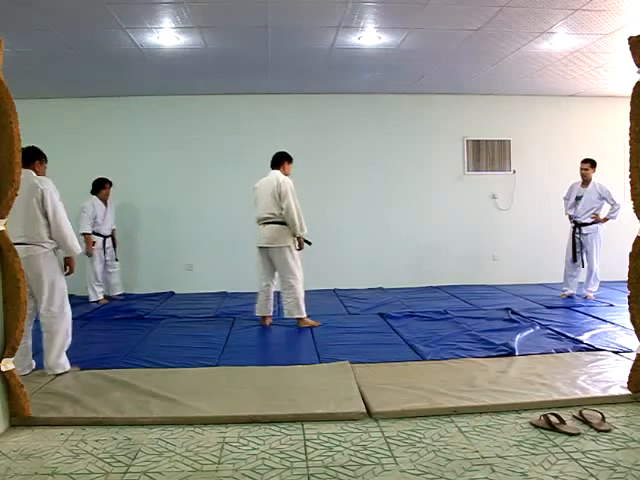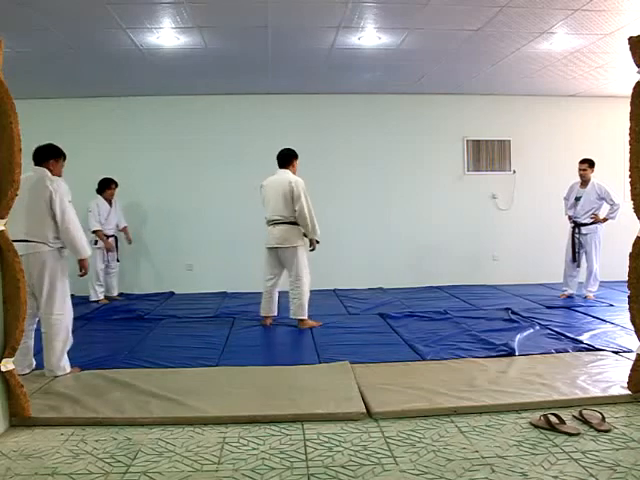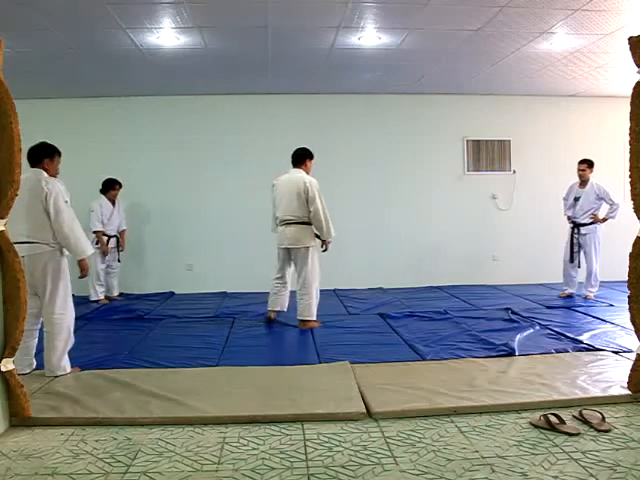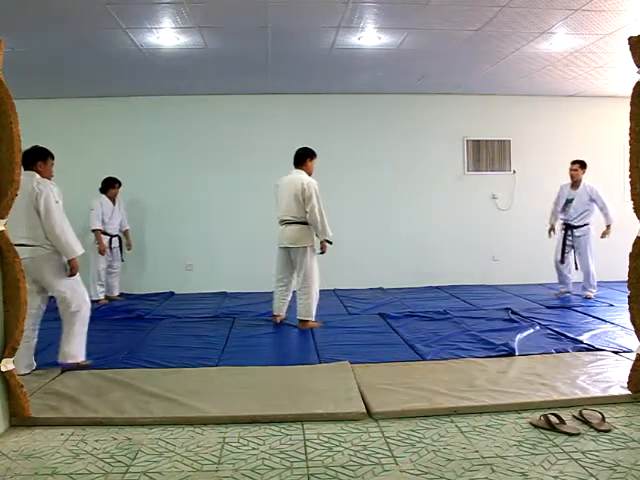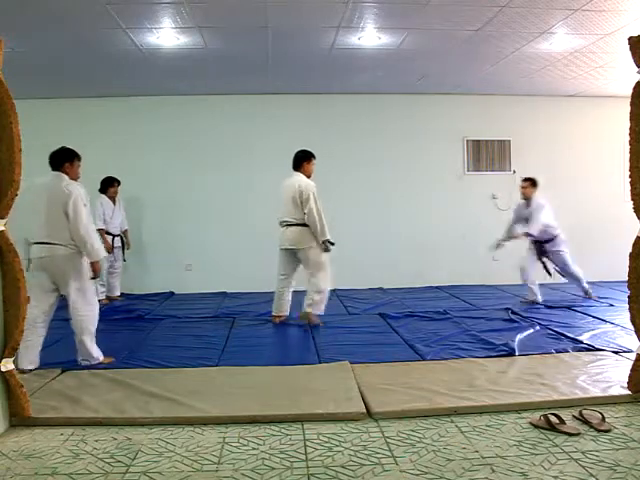
dt=0.4s
person 1, frame 1
right shoulder: (42, 184)
left elbow: (4, 223)
right elbow: (58, 221)
right wrist: (70, 253)
right hip: (39, 255)
right knee: (56, 310)
left ankle: (20, 364)
right ankle: (56, 363)
person 1, frame 2
left shoulder: (18, 184)
right shoulder: (54, 185)
left elbow: (8, 220)
right elbow: (68, 223)
left wrist: (14, 248)
right wrist: (82, 255)
left hip: (17, 253)
right hip: (44, 254)
left knee: (23, 312)
right knee: (56, 312)
left ankle: (21, 364)
right ankle: (57, 366)
person 1, frame 3
left shoulder: (16, 186)
right shoulder: (51, 186)
left elbow: (9, 223)
right elbow: (65, 224)
right wrist: (81, 256)
left hip: (20, 255)
right hip: (46, 254)
left knee: (27, 312)
right knee: (58, 312)
left ankle: (21, 364)
right ankle: (57, 366)
person 1, frame 4
right shoulder: (44, 188)
left elbow: (9, 226)
right elbow: (57, 225)
right wrist: (72, 255)
left hip: (19, 257)
right hip: (45, 255)
left knee: (26, 313)
right knee: (77, 302)
left ankle: (22, 363)
right ankle: (72, 355)
person 1, frame 5
left shoulder: (39, 189)
right shoulder: (72, 189)
left elbow: (31, 226)
right elbow: (83, 227)
left wrist: (31, 256)
right wrist: (94, 258)
left hip: (40, 254)
right hip: (67, 255)
left knee: (37, 309)
right knee: (84, 305)
left ankle: (26, 361)
right ankle: (91, 356)
person 2, frame 1
left shoulder: (259, 184)
right shoulder: (283, 181)
right elbow: (291, 210)
right wrist: (299, 234)
left hip: (263, 234)
right hip: (280, 234)
left knee: (266, 278)
right knee: (292, 276)
left ankle: (265, 316)
right ankle: (301, 317)
person 2, frame 2
left shoulder: (266, 183)
right shoulder: (295, 181)
right elbow: (304, 211)
right wrist: (312, 235)
left hip: (272, 233)
right hip: (291, 234)
left knee: (271, 277)
right knee: (299, 278)
left ankle: (267, 316)
right ankle: (302, 318)
person 2, frame 3
left shoulder: (278, 181)
right shoulder: (309, 182)
left elbow: (275, 210)
right elbow: (318, 212)
right wrist: (325, 236)
left hip: (283, 233)
right hip: (302, 234)
left knee: (281, 274)
right knee: (307, 278)
left ankle: (273, 311)
right ankle: (305, 319)
person 2, frame 4
left shoulder: (282, 182)
right shoulder: (308, 182)
right elbow: (315, 212)
right wrist: (323, 237)
left hip: (284, 233)
right hip: (301, 234)
left knee: (283, 277)
right knee: (307, 278)
left ankle: (278, 313)
right ankle: (305, 319)
person 2, frame 5
left shoulder: (285, 185)
right shoulder: (306, 185)
right elbow: (314, 214)
right wrist: (323, 238)
left hip: (286, 234)
right hip: (303, 235)
left knee: (284, 276)
right knee: (320, 272)
left ankle: (278, 313)
right ankle: (310, 311)
person 3, frame 1
left shoulder: (600, 188)
right shoulder: (574, 186)
left elbow: (616, 204)
right elbow: (567, 199)
left wrist: (605, 219)
right wrist: (569, 214)
left hip: (592, 230)
right hip: (576, 229)
left knee: (592, 262)
right knee: (571, 260)
left ankle: (590, 291)
right ankle: (569, 290)
person 3, frame 2
left shoulder: (599, 188)
right shoulder: (574, 187)
left elbow: (615, 204)
right elbow: (567, 200)
left wrist: (604, 219)
right wrist: (569, 214)
left hip: (591, 230)
right hip: (575, 229)
left knee: (592, 262)
right knee: (570, 260)
left ankle: (590, 291)
right ankle: (569, 290)
person 3, frame 3
left shoulder: (598, 188)
right shoulder: (573, 187)
left elbow: (615, 203)
right elbow: (566, 200)
left wrist: (604, 219)
right wrist: (568, 214)
left hip: (590, 230)
right hip: (575, 229)
left knee: (592, 262)
right knee: (569, 260)
left ankle: (590, 291)
right ankle: (569, 289)
person 3, frame 4
left shoulder: (590, 190)
right shoulder: (564, 188)
left elbow: (604, 207)
right elbow: (556, 206)
left wrist: (608, 227)
right wrist: (552, 223)
left hip: (582, 231)
right hip: (566, 230)
left knee: (586, 263)
right knee: (560, 260)
left ankle: (589, 291)
right ankle: (565, 288)
person 3, frame 5
left shoulder: (541, 205)
right shoulder: (520, 208)
left elbow: (538, 222)
right elbow: (513, 225)
left wrist: (523, 234)
right wrist: (503, 240)
left hip: (554, 242)
right hip: (536, 244)
left knee: (569, 269)
right knee: (526, 267)
left ankle: (585, 288)
right ankle: (533, 296)
person 4, frame 1
left shoulder: (109, 203)
right shoulder: (90, 204)
right elbow: (85, 227)
left wrist: (114, 238)
right wrist: (88, 245)
left hip: (108, 241)
right hip: (96, 241)
left knee: (112, 268)
right knee: (96, 270)
left ankle: (114, 292)
right ankle: (97, 296)
person 4, frame 2
left shoulder: (115, 203)
right shoulder: (95, 204)
left elbow: (121, 221)
right elbow: (95, 226)
left wrist: (127, 235)
right wrist: (105, 241)
left hip: (113, 240)
right hip: (100, 241)
left knee: (113, 268)
right knee: (98, 269)
left ankle: (112, 293)
right ankle: (98, 296)
person 4, frame 3
left shoulder: (118, 204)
right shoulder: (98, 204)
left elbow: (121, 224)
right elbow: (96, 227)
left wrist: (122, 240)
right wrist: (103, 244)
left hip: (114, 241)
right hip: (101, 241)
left knee: (114, 268)
right knee: (99, 269)
left ankle: (112, 293)
right ankle: (98, 296)
person 4, frame 4
left shoulder: (119, 203)
right shoulder: (98, 203)
left elbow: (124, 224)
right elbow: (96, 225)
left wrist: (128, 239)
right wrist: (100, 243)
left hip: (116, 240)
right hip: (103, 240)
left knee: (115, 268)
right knee: (100, 268)
left ankle: (112, 293)
right ankle: (98, 296)
person 4, frame 5
left shoulder: (119, 202)
right shoulder: (100, 202)
left elbow: (123, 223)
right elbow: (99, 224)
left wrist: (127, 239)
right wrist: (105, 241)
left hip: (117, 240)
right hip: (106, 239)
left knee: (116, 268)
left ankle: (113, 293)
right ankle: (100, 296)
